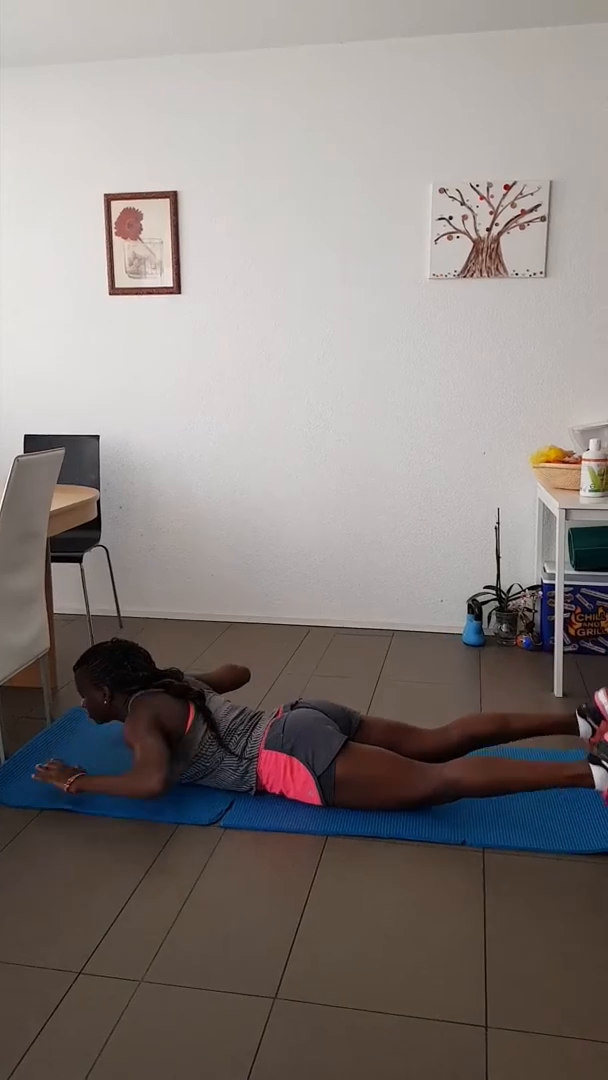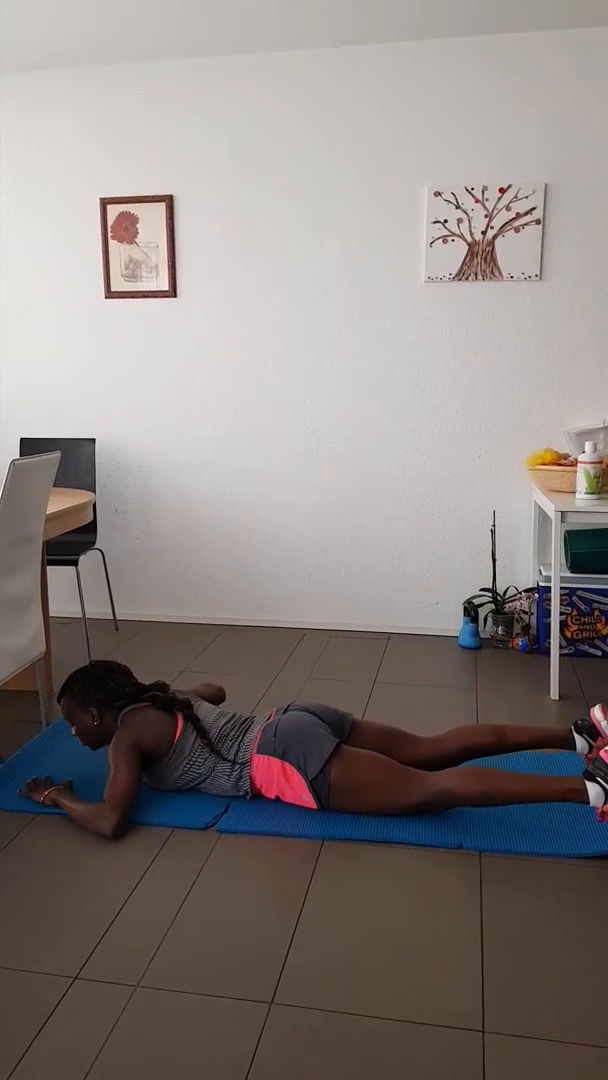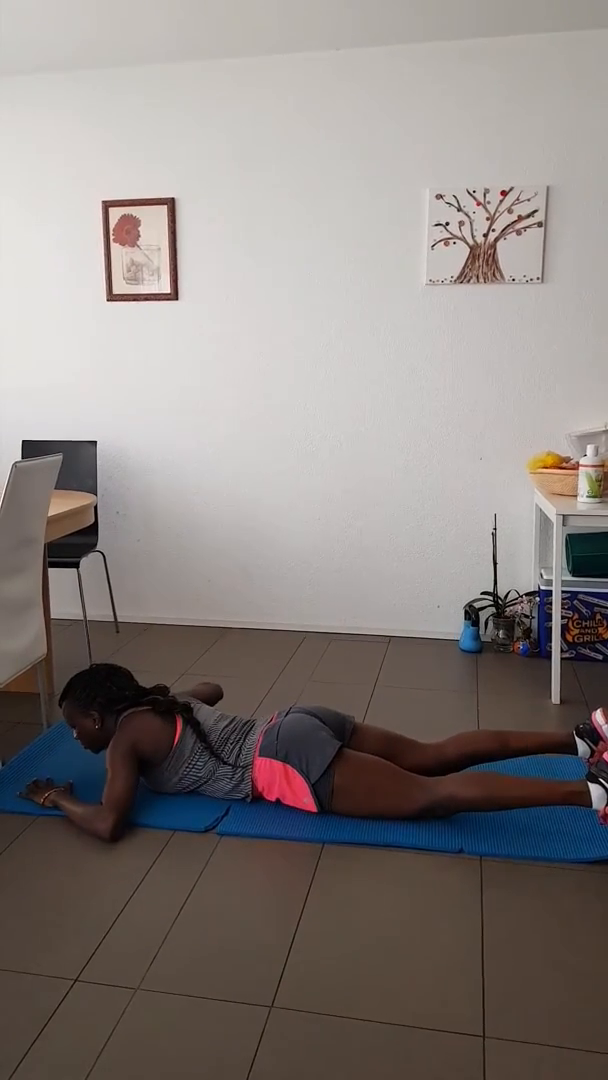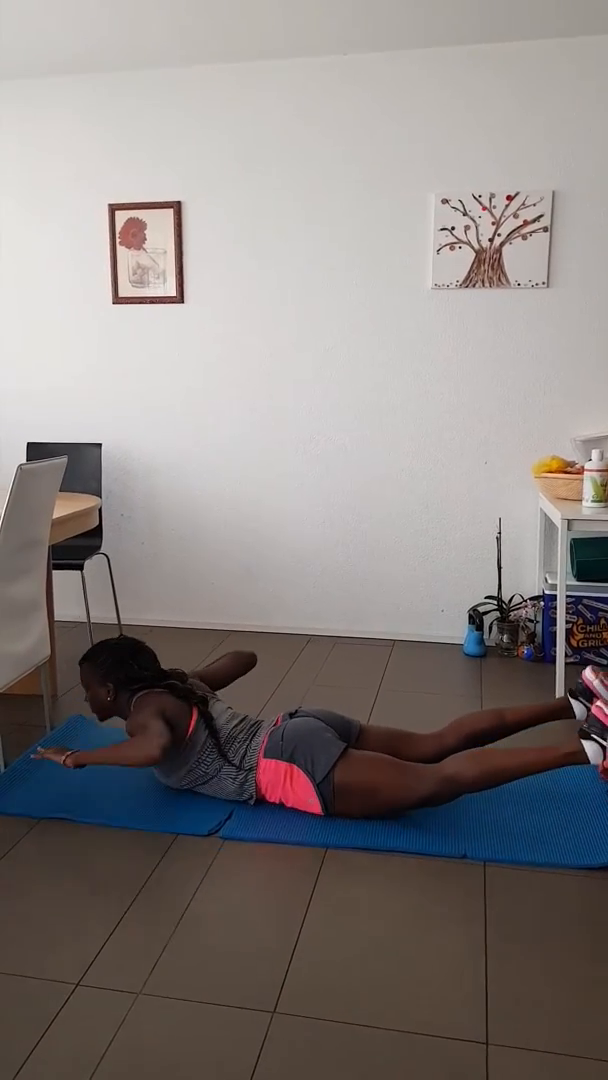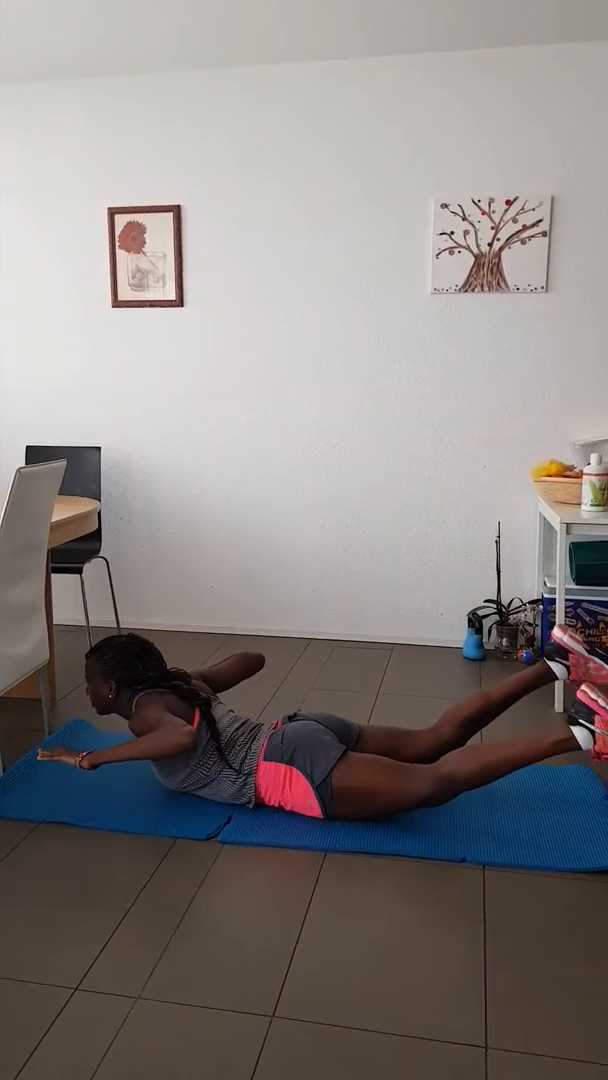
dt=0.5s
person 1, frame 1
left shoulder: (139, 716)
right shoulder: (177, 686)
left elbow: (153, 781)
right elbow: (240, 671)
left wrist: (77, 782)
left hip: (299, 759)
right hip: (307, 722)
left knee: (439, 782)
right knee: (443, 742)
person 1, frame 2
left shoulder: (128, 733)
right shoulder: (165, 699)
left elbow: (111, 821)
right elbow: (215, 689)
left wrist: (59, 797)
left hip: (290, 762)
right hip: (300, 725)
left knee: (433, 788)
right knee: (434, 751)
person 1, frame 3
left shoulder: (127, 736)
right shoulder: (163, 704)
left elbow: (108, 823)
right elbow: (213, 687)
left wrist: (59, 799)
left hip: (292, 766)
right hip: (299, 729)
left knee: (435, 795)
right knee: (434, 756)
person 1, frame 4
left shoulder: (144, 709)
right shoulder: (182, 686)
left elbow: (155, 749)
right elbow: (244, 656)
left wrist: (81, 757)
left hip: (297, 768)
right hip: (305, 731)
left knee: (437, 781)
right knee: (438, 746)
person 1, frame 5
left shoulder: (145, 710)
right shoulder: (182, 684)
left elbow: (182, 736)
right elbow: (253, 658)
left wrist: (94, 758)
left hip: (296, 772)
right hip: (302, 736)
left knee: (437, 781)
right knee: (436, 741)
right ankle: (554, 663)
